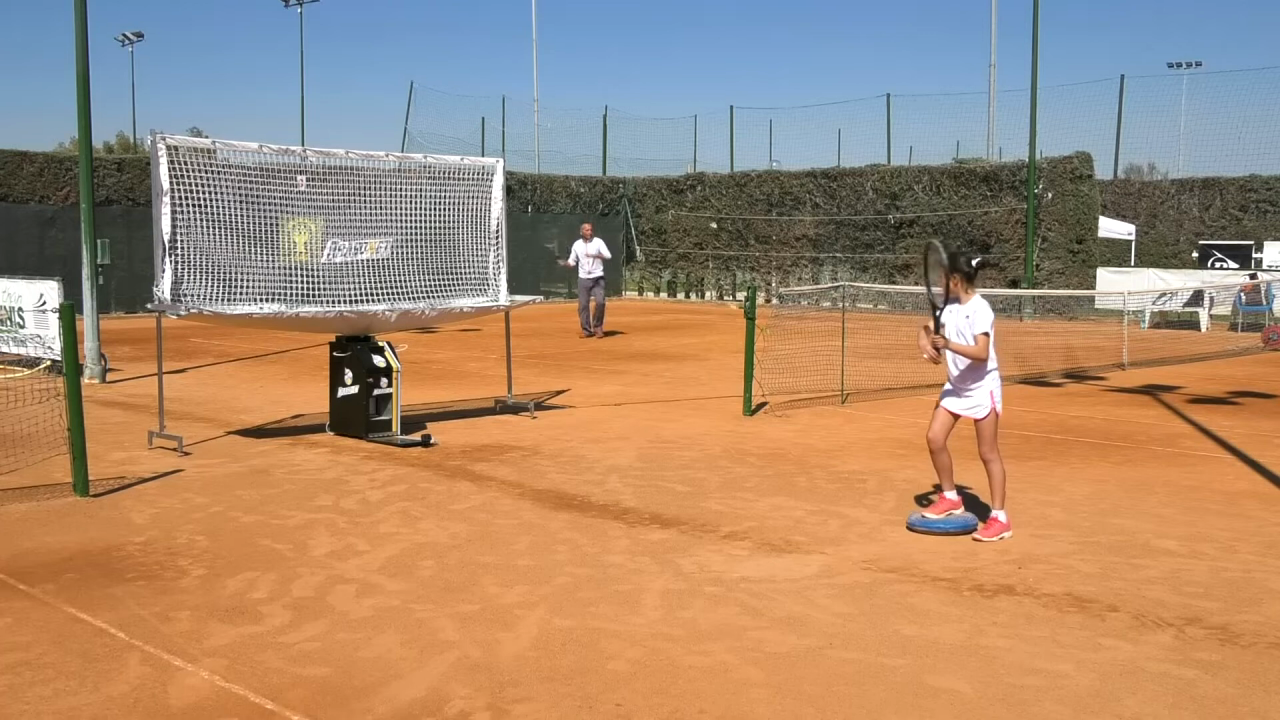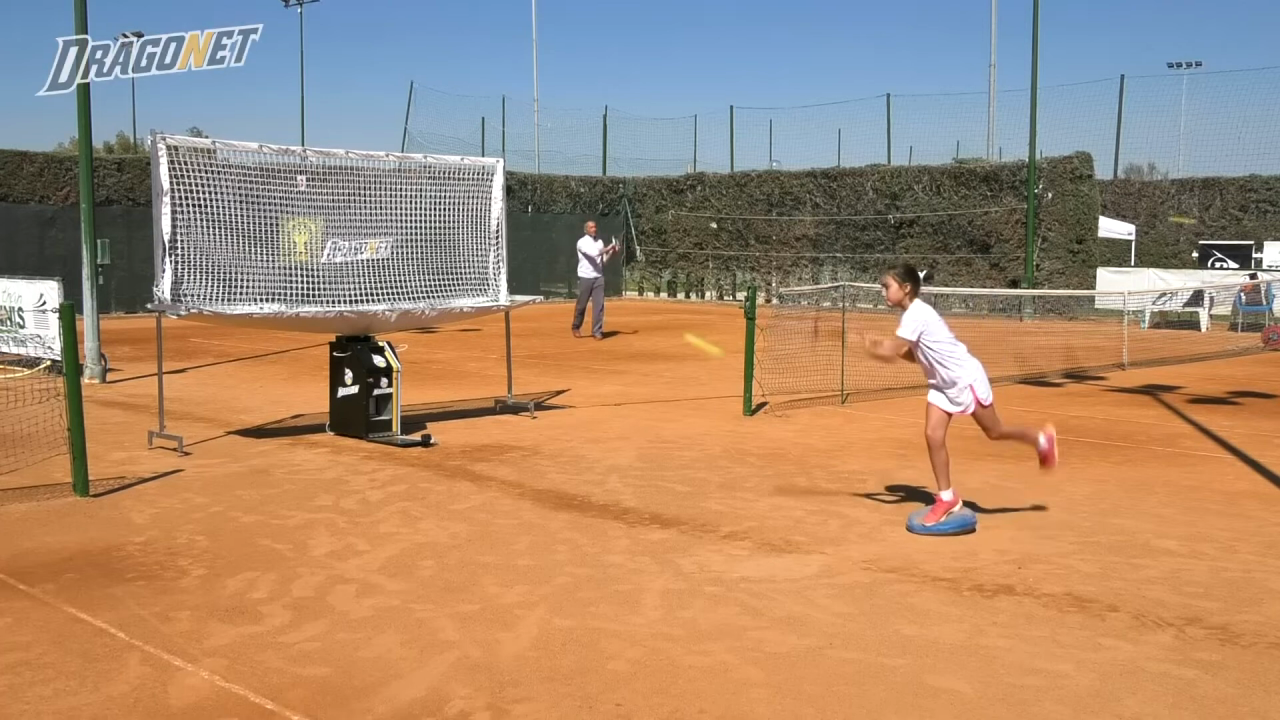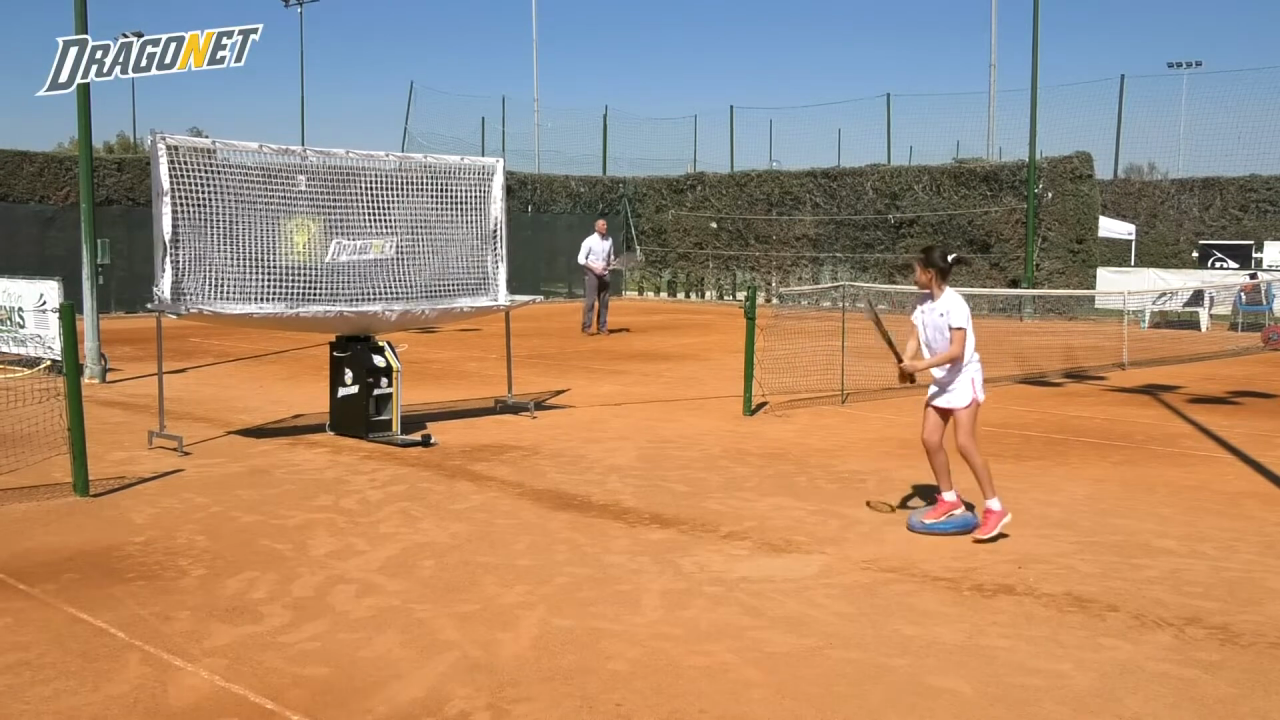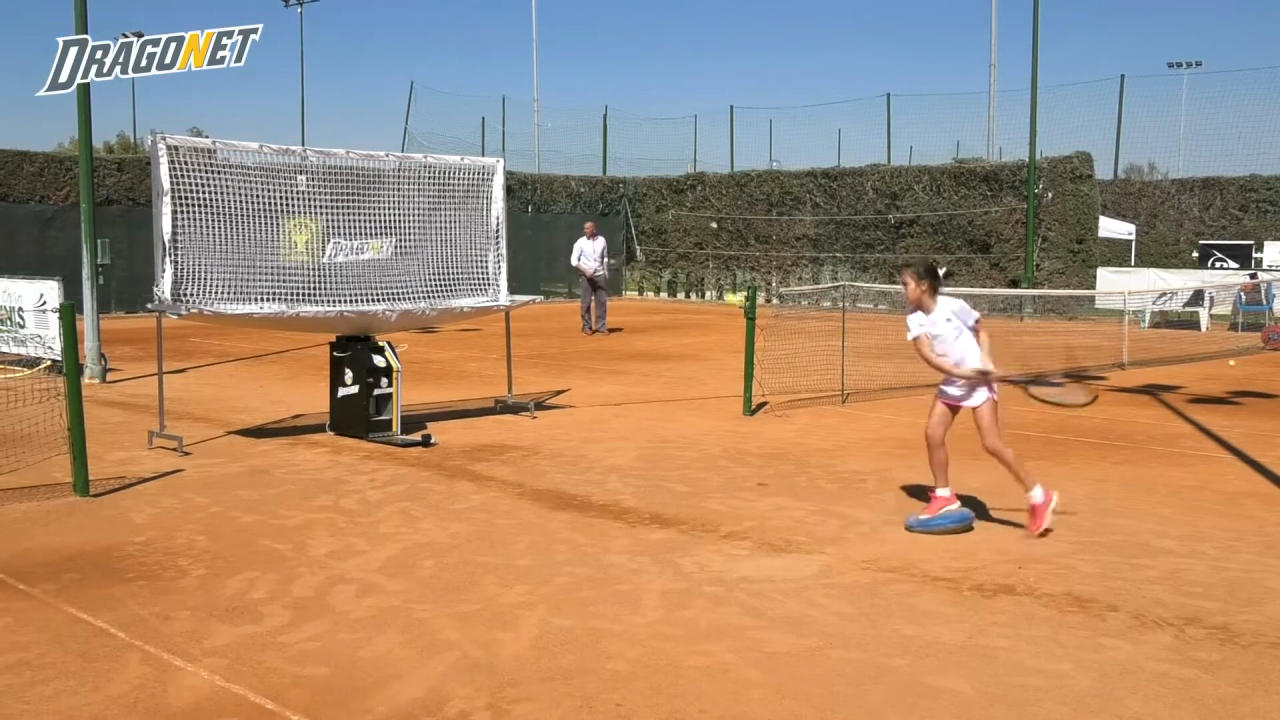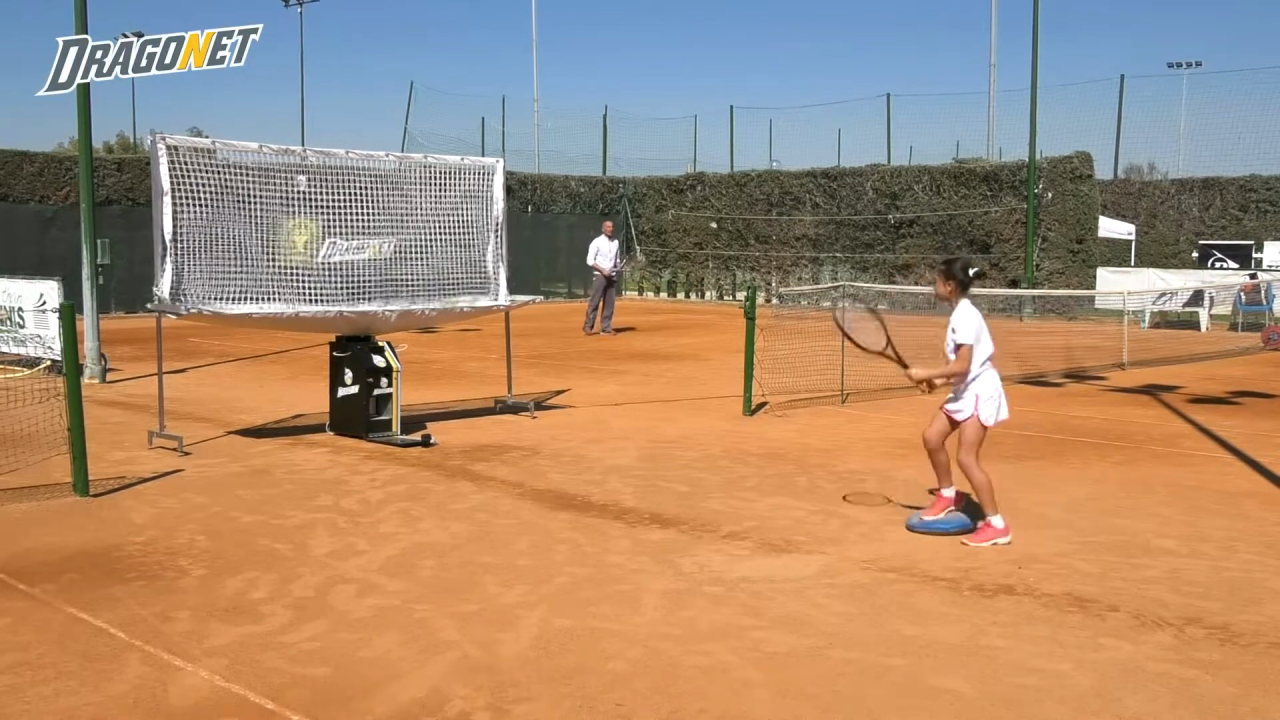
dt=1s
person 1, frame 1
left shoulder: (980, 309)
right shoulder: (949, 305)
left elbow: (981, 353)
right elbow: (925, 330)
left wrist: (948, 344)
right wrist: (927, 346)
left hip: (982, 387)
right hip: (956, 386)
left knee: (988, 452)
right knee: (934, 438)
left ankle: (1000, 518)
right ankle: (950, 498)
person 1, frame 2
left shoulder: (917, 314)
right shoulder: (909, 316)
left elbow: (894, 350)
right elbow: (910, 355)
left wrist: (874, 350)
right wrist: (881, 347)
left hip: (966, 379)
right hip: (942, 383)
left knee: (994, 432)
right knee: (933, 436)
left ankle: (1042, 440)
right ankle: (947, 498)
person 1, frame 3
left shoulder: (955, 303)
right shoulder: (922, 302)
left elbow: (957, 351)
right elbow: (915, 337)
left wrist: (923, 364)
right wrist: (907, 362)
left hip: (964, 378)
right hip: (941, 381)
left knee: (965, 443)
right knee: (930, 439)
left ankle: (994, 509)
right ankle: (949, 499)
person 1, frame 4
left shoulder: (955, 305)
right shoulder: (914, 318)
left elbow: (981, 332)
right elbow: (928, 356)
left wrist: (986, 363)
right wrist: (959, 372)
left hip: (978, 382)
right hip: (951, 383)
left knee: (992, 443)
right knee: (933, 435)
left ankle: (1038, 497)
right ankle: (943, 497)
person 1, frame 5
left shoulder: (966, 317)
right shoulder: (958, 314)
left elbow: (961, 367)
left wrist: (925, 373)
right wrist: (933, 377)
left hip: (981, 391)
right hip: (964, 391)
left knee: (966, 458)
right knee: (932, 438)
left ankle: (996, 524)
right ankle: (947, 496)
